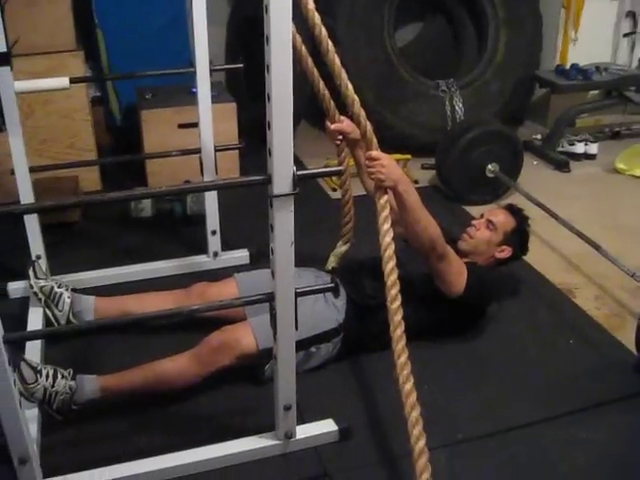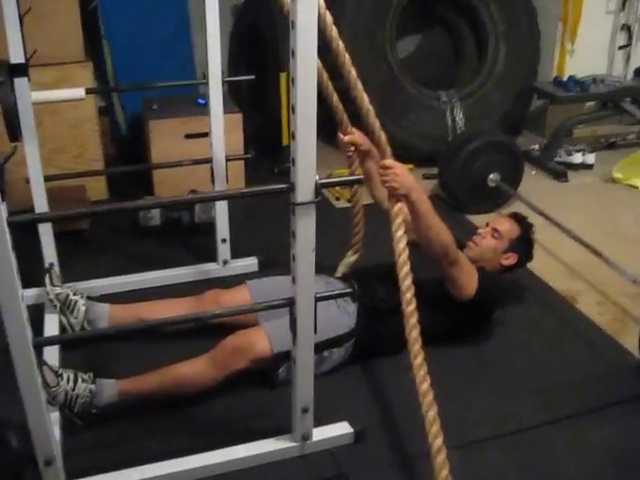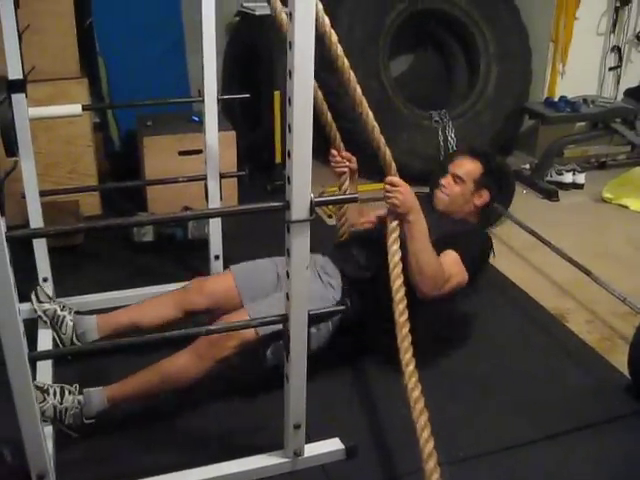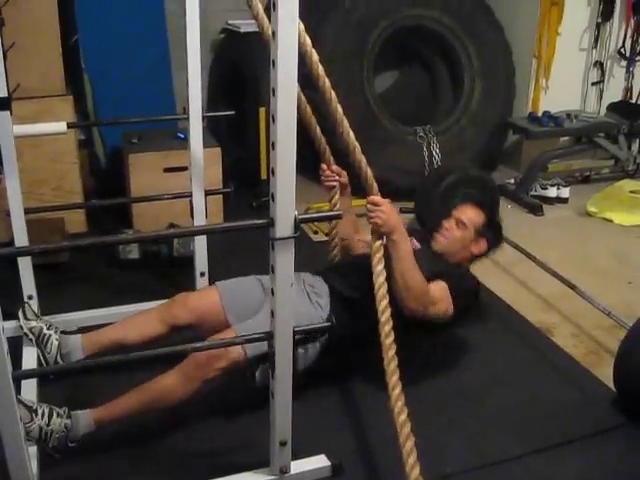
dt=0.7s
person 1, frame 1
left shoulder: (473, 289)
right shoulder: (446, 256)
left elbow: (433, 249)
right elbow: (393, 212)
left wrist: (402, 183)
right wrist: (357, 146)
left hip: (344, 318)
right hip: (329, 281)
left knee: (221, 347)
right knee: (201, 294)
left ankle: (75, 389)
right ankle: (77, 307)
person 1, frame 2
left shoulder: (481, 291)
right shoulder: (456, 260)
left elbow: (446, 255)
right elbow: (394, 211)
left wrist: (415, 192)
right wrist: (368, 155)
left hip: (355, 323)
right hip: (340, 288)
left knee: (235, 351)
right knee: (214, 300)
left ankle: (97, 393)
right ankle: (94, 316)
person 1, frame 3
left shoulder: (471, 240)
right shoulder: (427, 200)
left elbow: (428, 284)
left wrist: (414, 217)
right wrist: (351, 180)
left hip: (340, 293)
right hip: (319, 264)
left knee: (220, 339)
right knee: (197, 291)
left ankle: (88, 405)
right ankle: (83, 329)
person 1, frame 4
left shoulder: (458, 284)
right shoulder: (423, 241)
left elbow: (415, 303)
right elbow: (353, 245)
left wrist: (396, 234)
right wrist: (344, 195)
left hip: (326, 315)
right hip: (306, 283)
left knee: (207, 359)
right knee: (182, 306)
left ankle: (74, 426)
right ankle: (69, 349)
